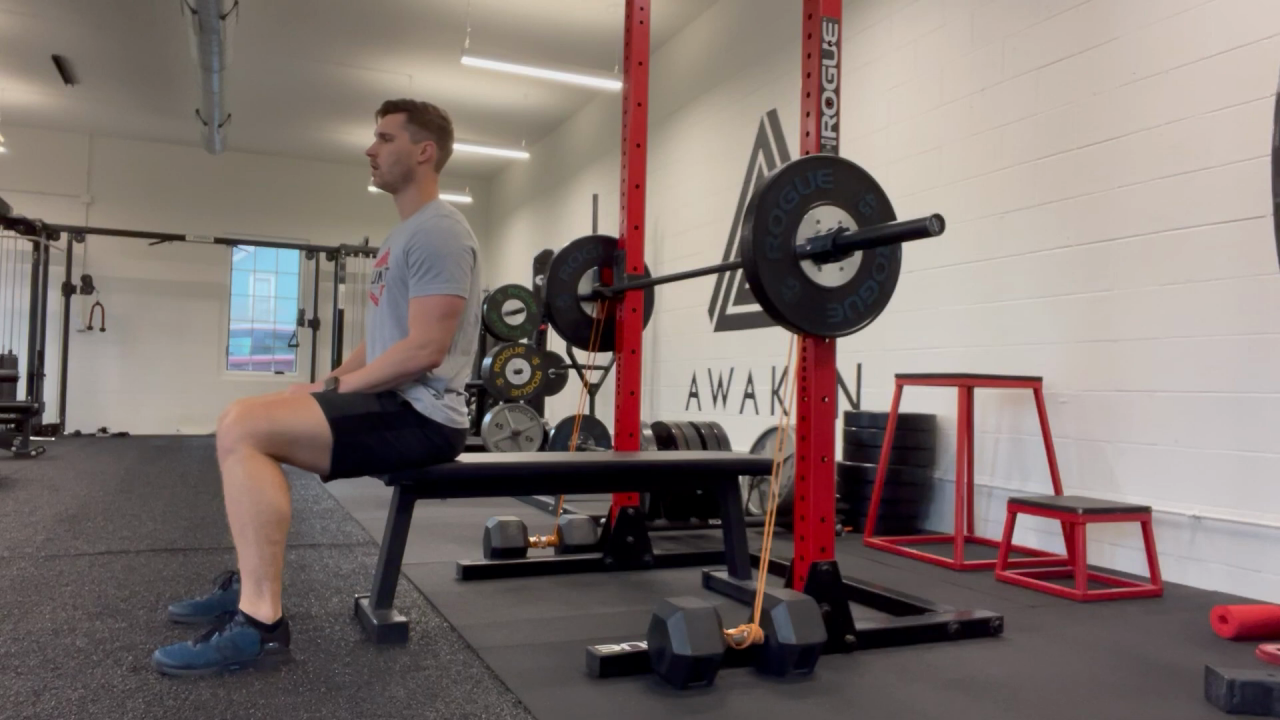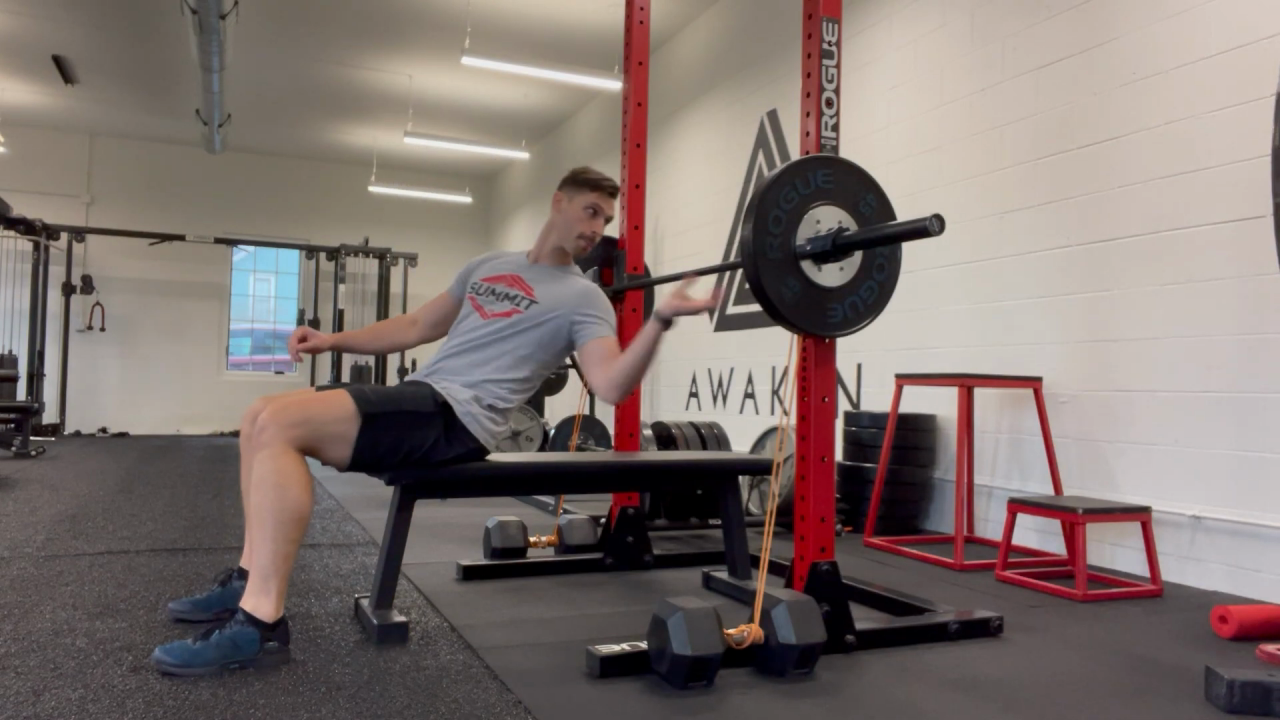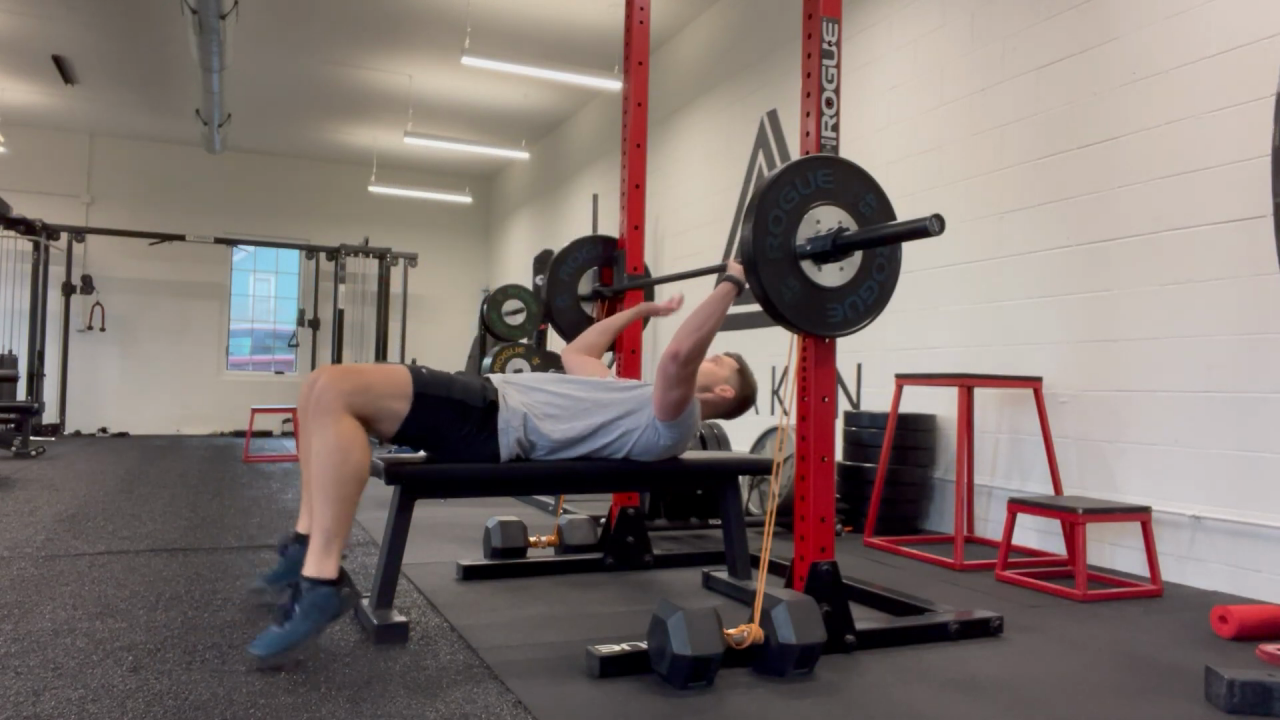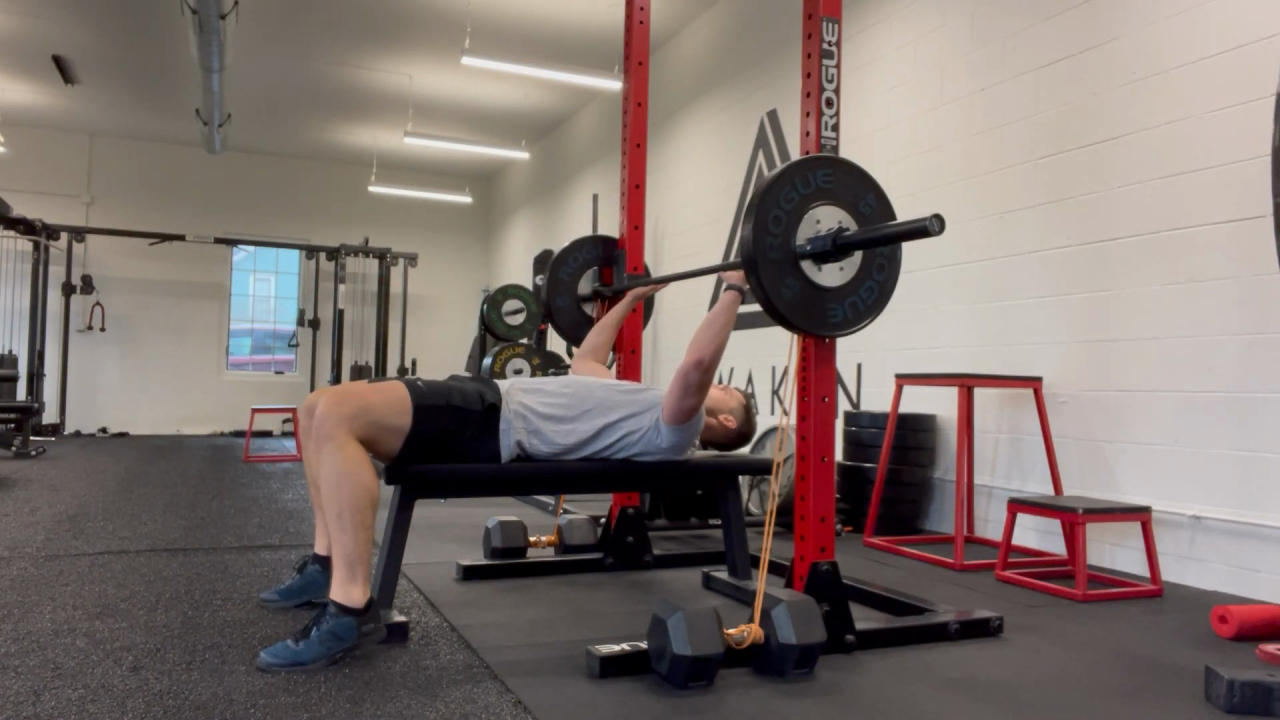
dt=1s
person 1, frame 1
left shoulder: (437, 231)
right shoulder: (408, 233)
left elbow: (424, 351)
left wrist: (334, 388)
right wrist: (329, 383)
left hip: (420, 418)
right hip: (396, 406)
left knee: (242, 429)
right knee: (245, 426)
left ankle: (261, 623)
right ankle: (250, 583)
person 1, frame 2
left shoulder: (583, 300)
right shoulder: (488, 264)
left elbow: (613, 388)
right elbow: (417, 324)
left wrist: (661, 318)
right wrist: (334, 341)
left hip: (451, 418)
right hip: (419, 396)
left knee: (278, 425)
right knee: (263, 418)
left ankle: (261, 622)
right ankle: (253, 576)
person 1, frame 3
left shoulder: (672, 422)
right shoulder: (635, 394)
left elbow: (677, 352)
right elbow: (578, 352)
left wrist: (731, 282)
right wrist: (638, 310)
left hip: (495, 425)
right hip: (490, 396)
left knee: (334, 391)
right knee: (323, 388)
left ankle: (322, 581)
right ankle: (308, 543)
person 1, frame 4
left shoulder: (675, 431)
right shoulder: (643, 406)
left elbow: (696, 362)
right elbow: (585, 359)
left wrist: (734, 291)
right wrist: (629, 299)
left hip: (497, 428)
left knee: (337, 418)
right knee: (320, 409)
left ankle: (350, 609)
right ankle: (329, 563)
